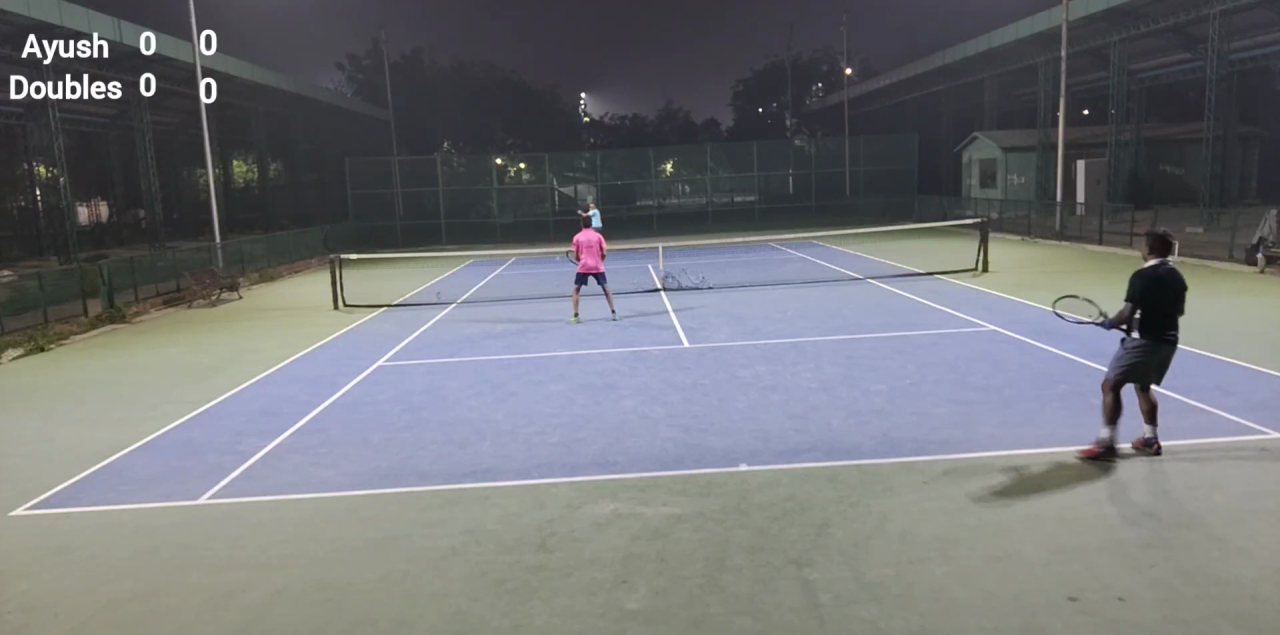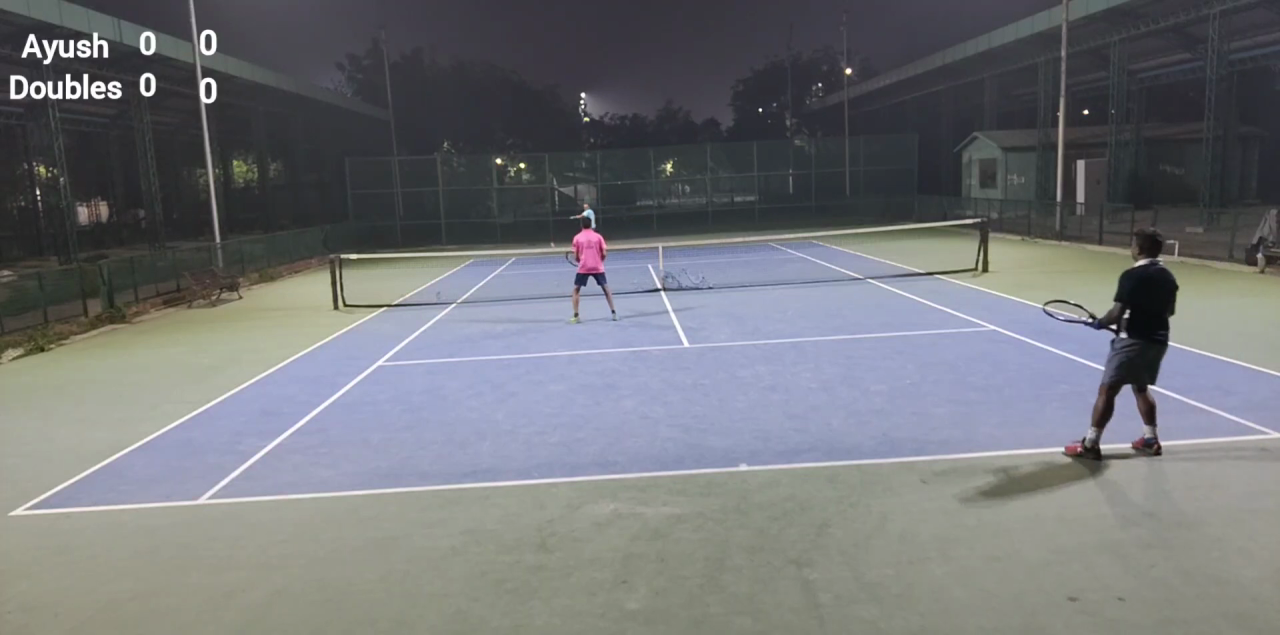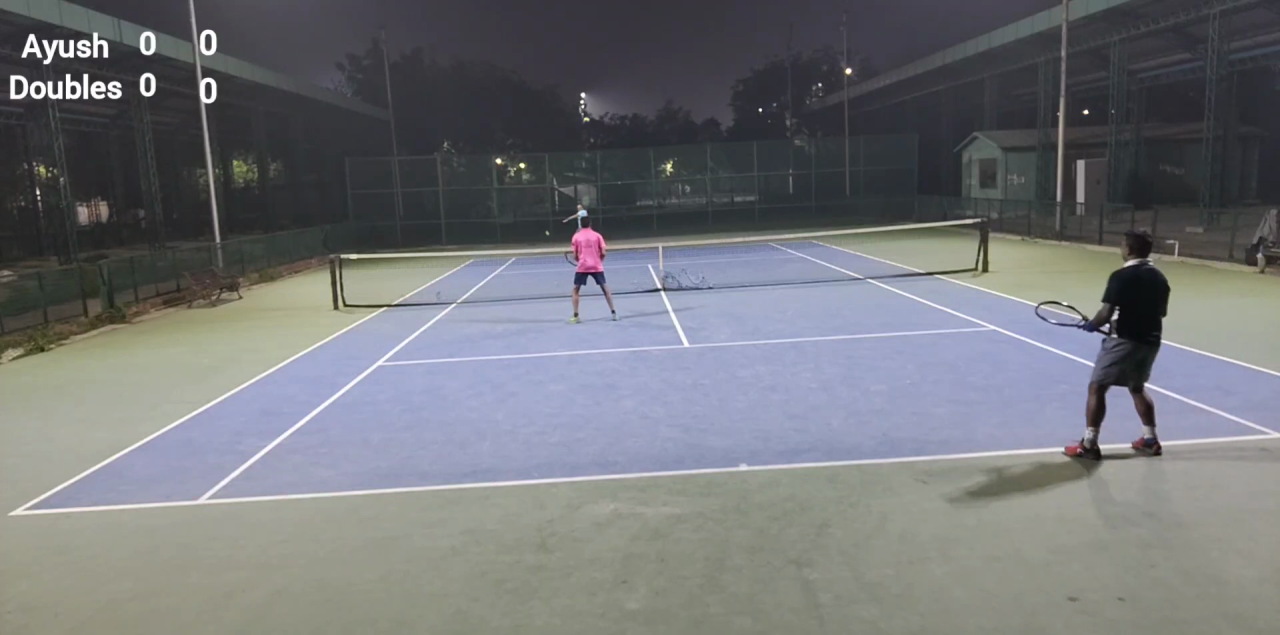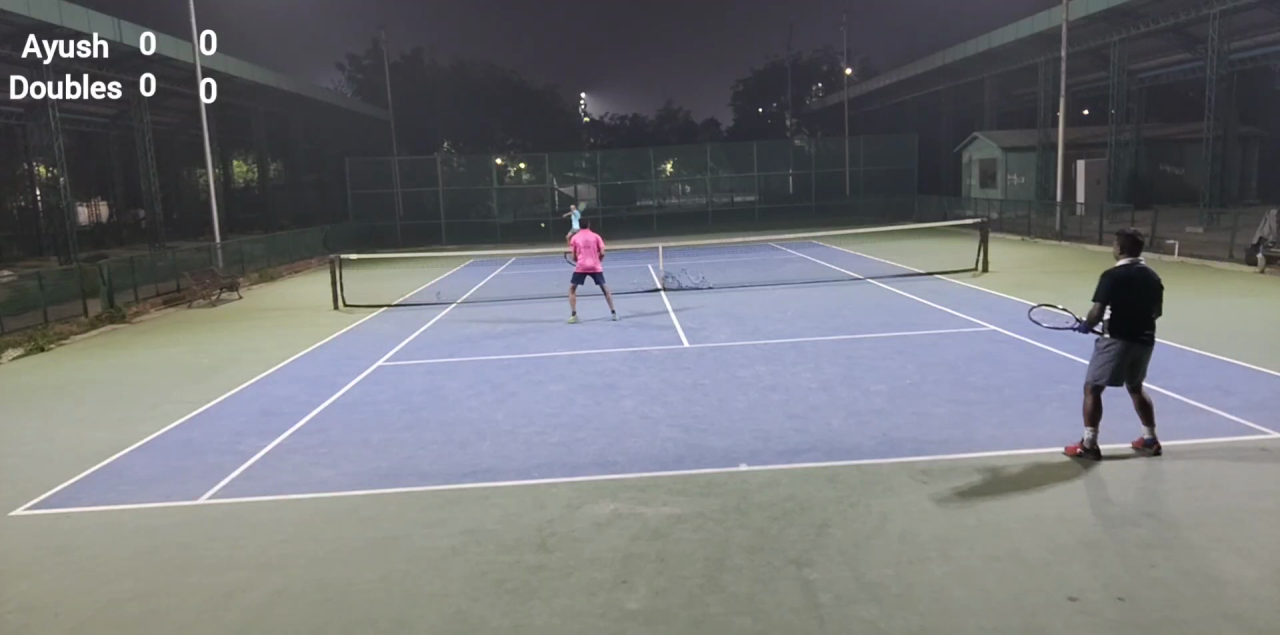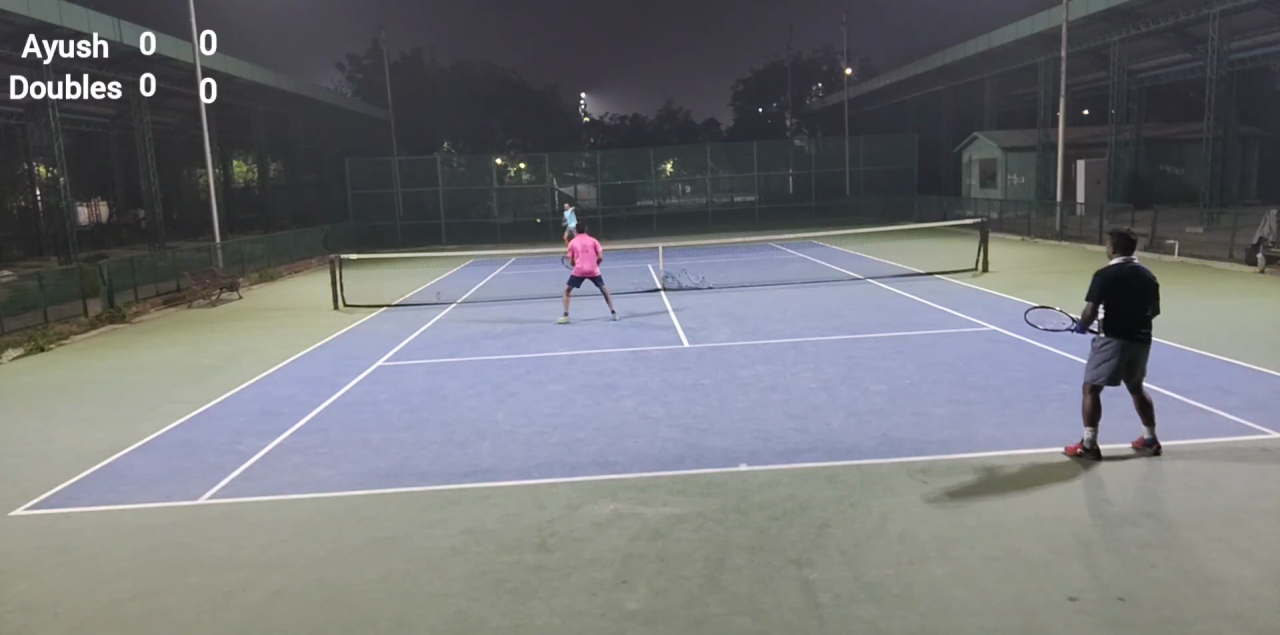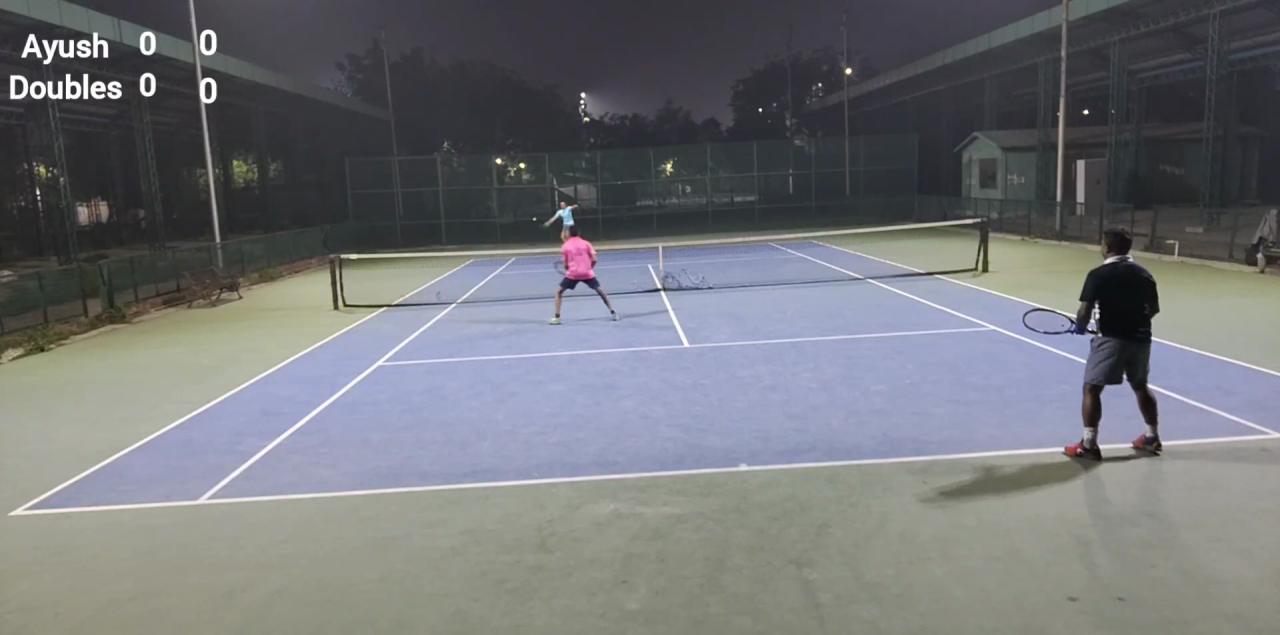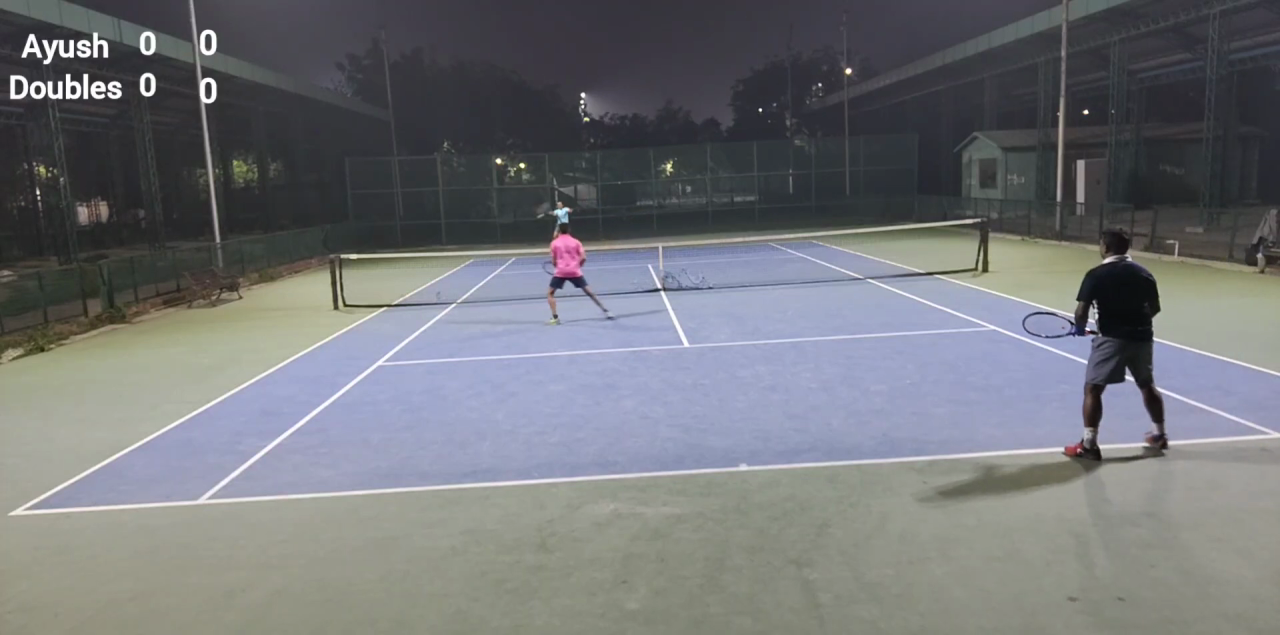
dt=0.1s
person 1, frame 1
left shoulder: (1143, 276)
right shoulder: (1178, 278)
left elbow: (1127, 313)
right elbow: (1179, 311)
left wrist: (1110, 323)
left hip: (1144, 341)
right hip: (1167, 341)
left knee: (1110, 386)
right knee: (1143, 386)
left ankle: (1105, 445)
right ankle: (1150, 439)
person 1, frame 2
left shoulder: (1133, 276)
right shoulder: (1168, 278)
left elbow: (1117, 313)
left wrist: (1100, 322)
left hip: (1134, 341)
right hip: (1159, 341)
left knee: (1107, 389)
right knee: (1141, 388)
left ankle: (1090, 444)
right ankle: (1151, 439)
person 1, frame 3
left shoulder: (1122, 276)
right shoulder: (1159, 278)
left elbow: (1106, 314)
right elbow: (1161, 312)
left wrist: (1092, 324)
left hip: (1124, 341)
right hip: (1151, 341)
left knee: (1096, 389)
right knee: (1137, 388)
left ankle: (1089, 445)
right ankle: (1150, 440)
person 1, frame 4
left shoulder: (1112, 276)
right shoulder: (1153, 277)
left elbow: (1097, 313)
right elbow: (1157, 312)
left wrist: (1086, 325)
left hip: (1117, 341)
right hip: (1145, 341)
left knee: (1092, 390)
right knee: (1136, 388)
left ankle: (1089, 445)
right ankle: (1150, 439)
person 1, frame 5
left shoulder: (1105, 275)
right shoulder: (1147, 276)
left elbow: (1090, 313)
right elbow: (1154, 311)
left wrist: (1082, 325)
left hip: (1113, 340)
right hip: (1141, 340)
left knee: (1091, 389)
right knee: (1137, 388)
left ankle: (1089, 445)
right ankle: (1150, 439)
person 1, frame 6
left shoulder: (1099, 275)
right shoulder: (1144, 274)
left elbow: (1084, 312)
right elbow: (1154, 309)
left wrist: (1081, 326)
left hip: (1111, 339)
right hip: (1141, 338)
left knee: (1091, 389)
right knee: (1141, 387)
left ankle: (1089, 445)
right ankle: (1152, 437)
person 1, frame 7
left shoulder: (1097, 275)
right shoulder: (1144, 274)
left elbow: (1081, 312)
right elbow: (1155, 308)
left wrist: (1080, 327)
left hip: (1111, 339)
right hip: (1142, 338)
left knee: (1092, 389)
right knee: (1147, 385)
left ankle: (1089, 445)
right ankle: (1159, 435)
